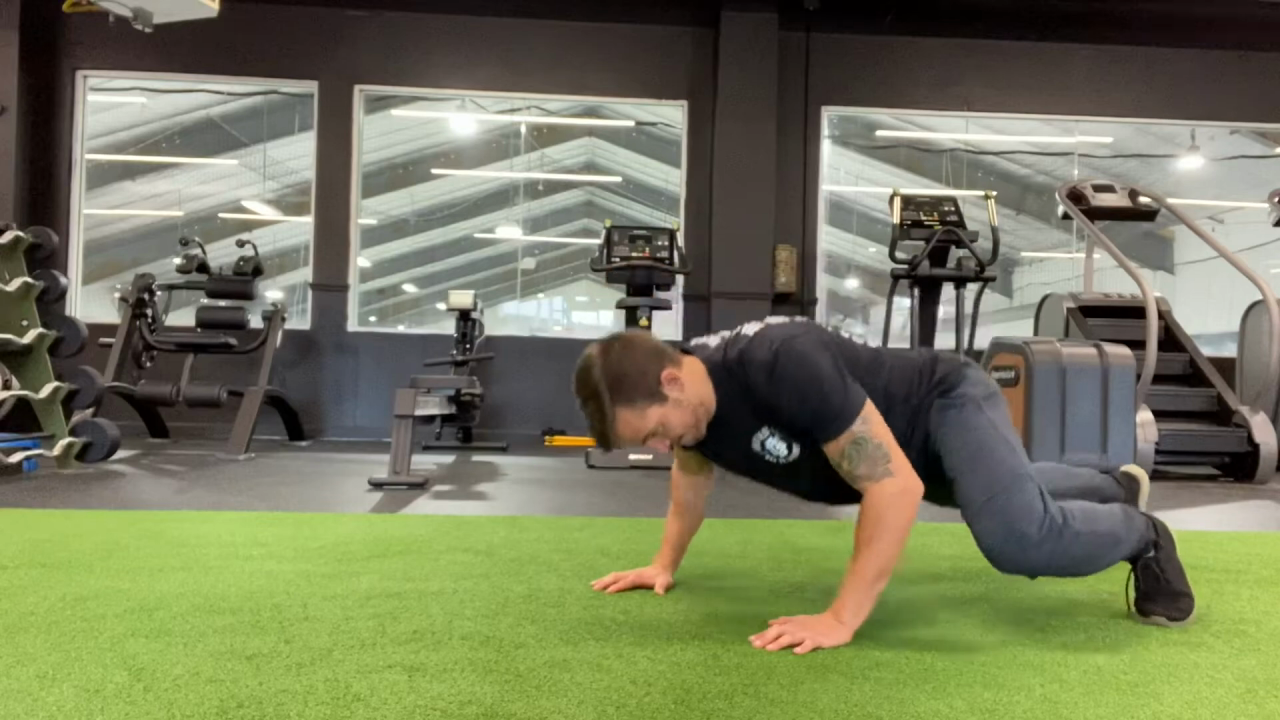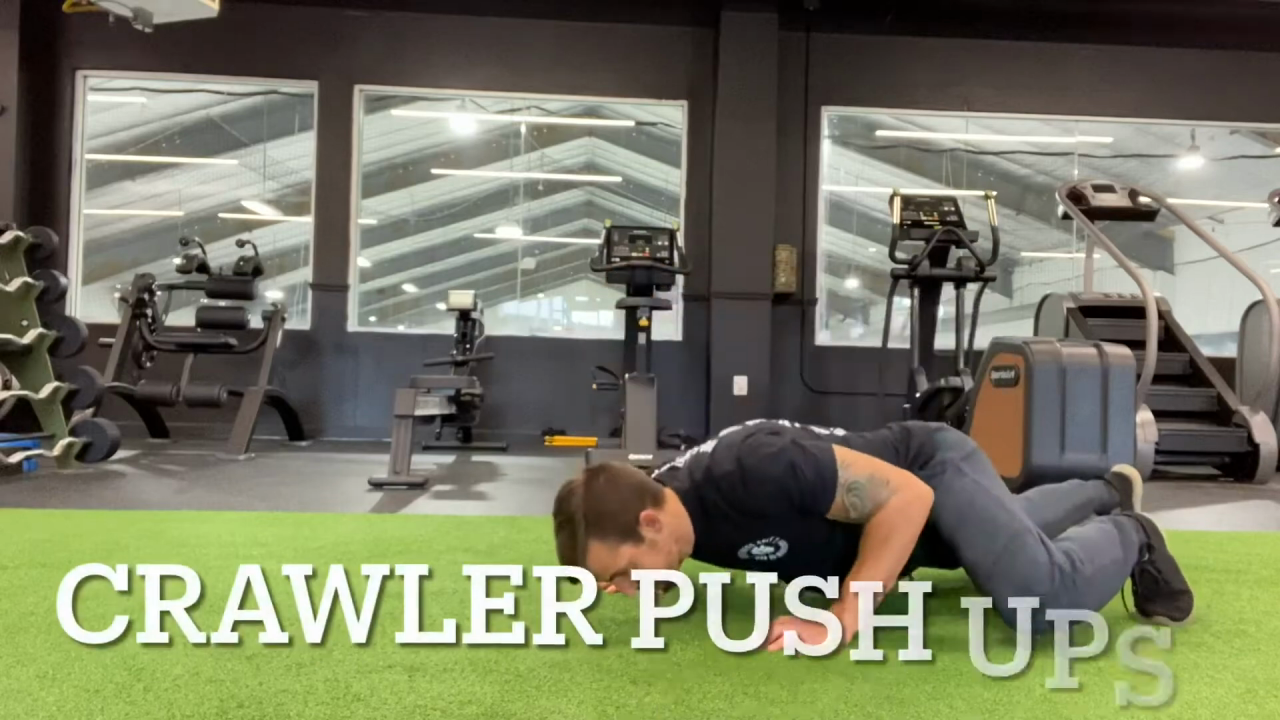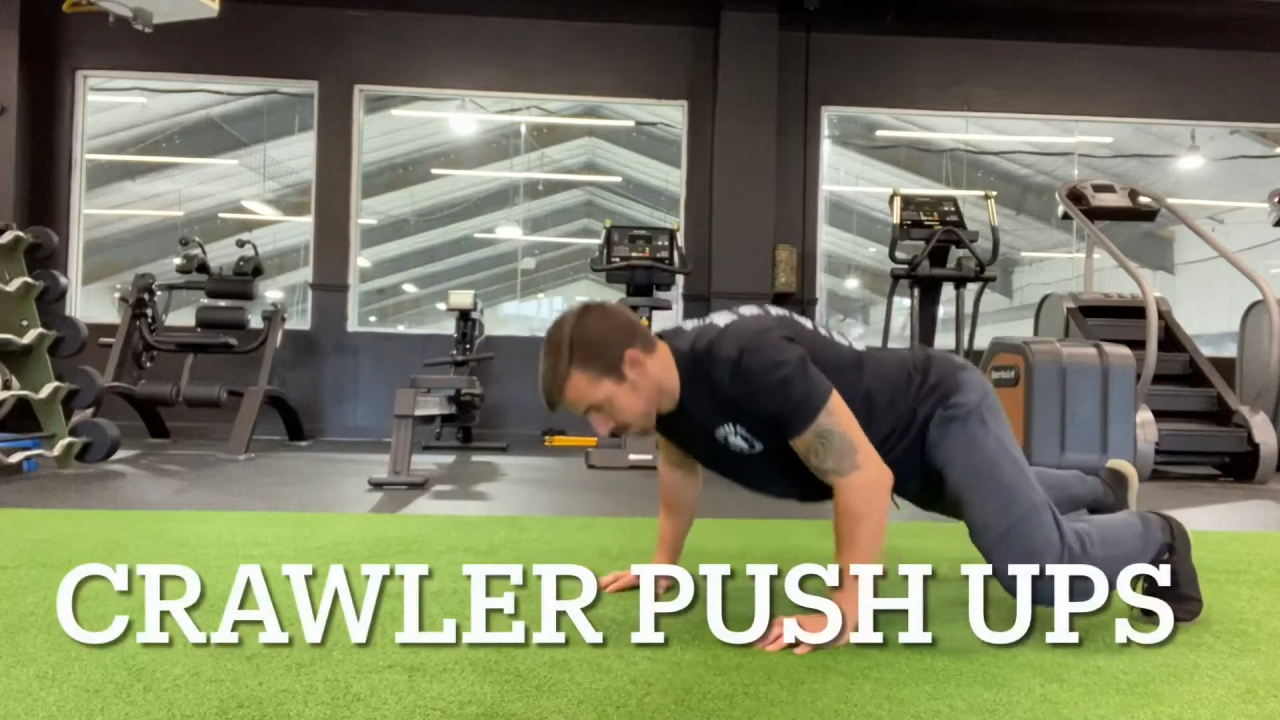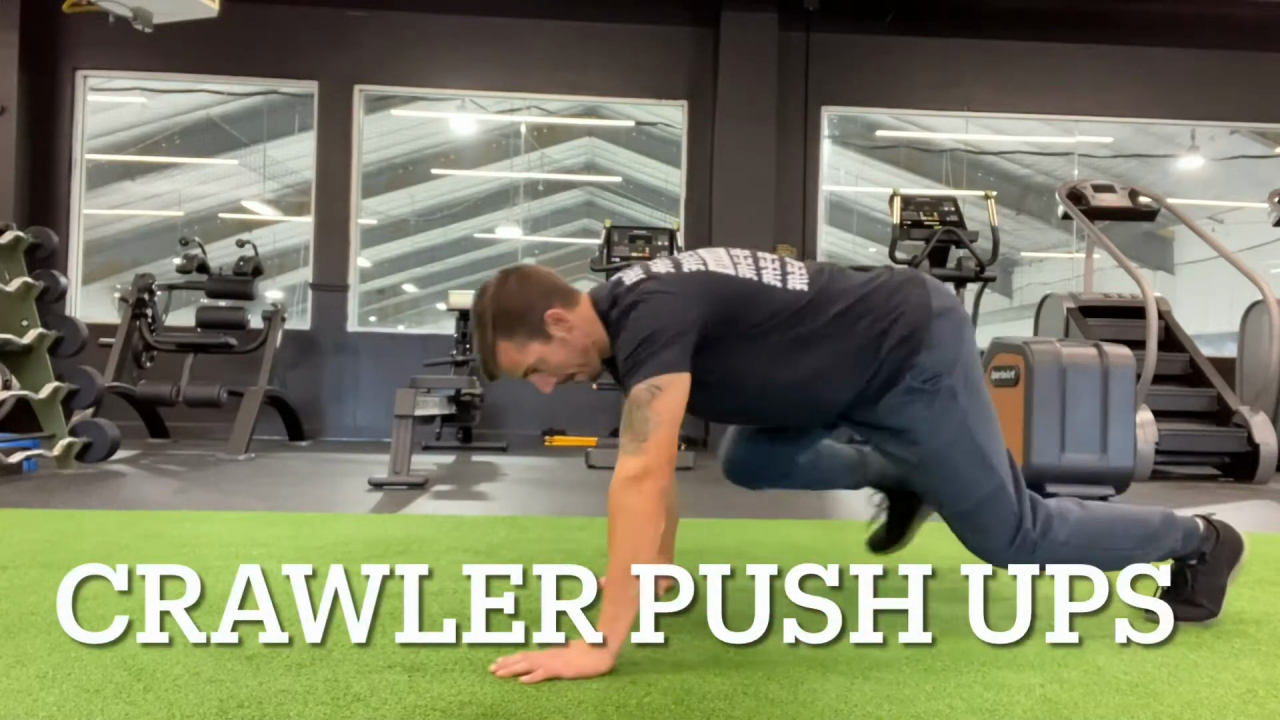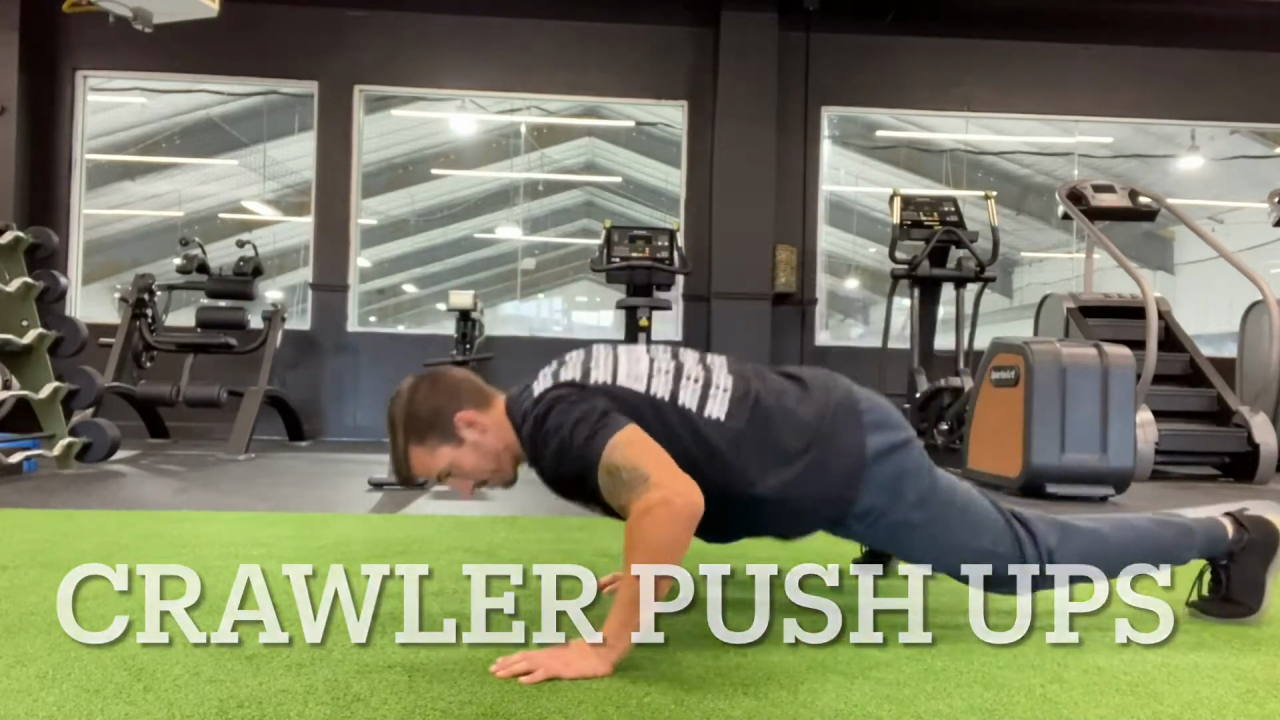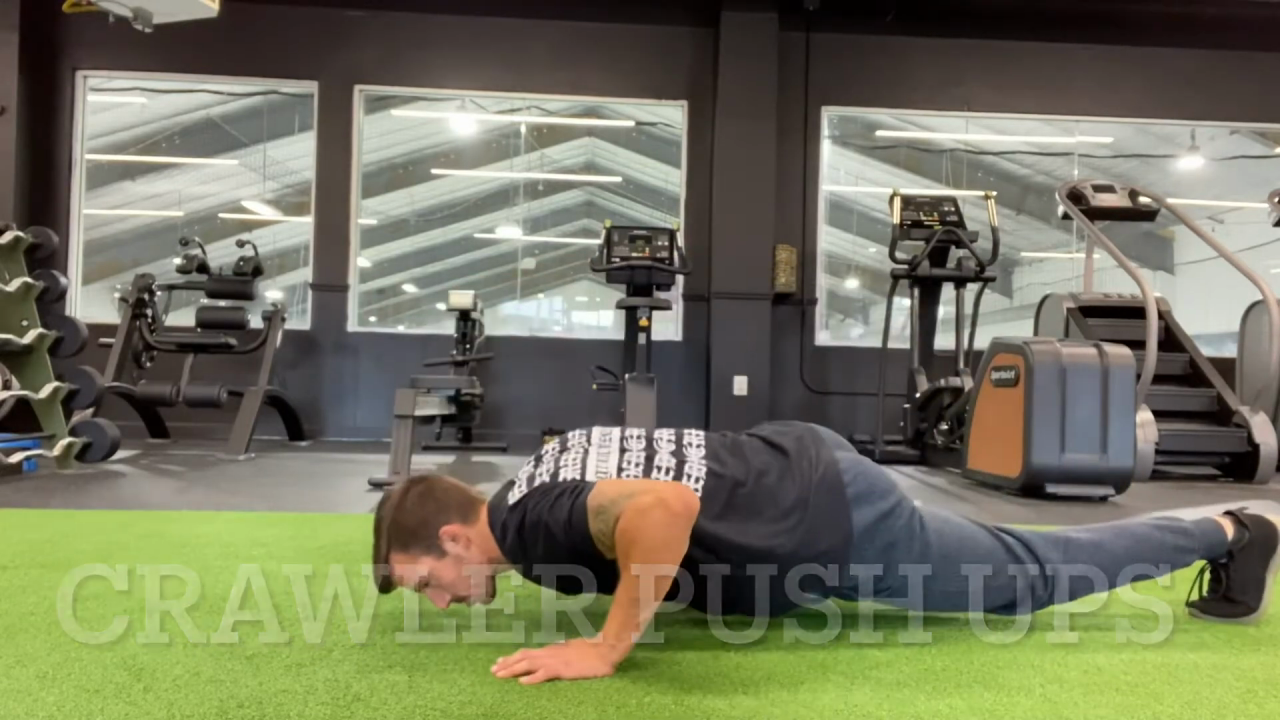
dt=0.5s
person 1, frame 1
left shoulder: (780, 366)
right shoulder: (679, 393)
left elbow: (895, 487)
right elbow: (695, 472)
left wrist: (842, 618)
right wrist: (665, 563)
left hip: (949, 402)
right hip: (906, 427)
left knee: (1017, 535)
right knee: (1001, 489)
left ankle: (1139, 536)
right ankle: (1115, 488)
person 1, frame 2
left shoulder: (749, 472)
right shoulder: (674, 495)
left elbow: (907, 495)
left wrist: (844, 618)
right wrist: (662, 572)
left hip: (930, 469)
right hip: (894, 500)
left knee: (1037, 593)
right knee: (1007, 529)
left ankle: (1127, 539)
right ankle: (1110, 490)
person 1, frame 3
left shoulder: (748, 361)
right shoulder: (664, 384)
left elbow: (864, 477)
right elbow: (681, 462)
left wrist: (843, 612)
right wrist: (665, 563)
left hip: (943, 407)
right hip: (895, 436)
left knee: (1036, 566)
right knee: (1002, 496)
left ankle: (1151, 537)
right ankle: (1104, 489)
person 1, frame 4
left shoulder: (648, 318)
right shoulder: (626, 327)
left elbow: (640, 477)
right elbow: (654, 463)
left wrist: (604, 643)
right wrist: (657, 569)
left hip: (914, 348)
right hip: (852, 361)
left knee: (1008, 532)
right knee: (749, 461)
left ankle: (1196, 540)
right ankle: (902, 482)
person 1, frame 5
left shoulder: (558, 422)
right shoulder: (557, 393)
left elbow: (673, 503)
left wrist: (605, 646)
right wrist: (643, 566)
left hip: (852, 463)
right hip: (817, 411)
left knee: (1020, 556)
right knee: (722, 520)
right ankle: (887, 534)
person 1, frame 6
left shoulder: (538, 526)
right shoulder: (539, 485)
left elbow: (667, 506)
left wrist: (607, 645)
right wrist: (642, 578)
left hip: (838, 525)
right hip: (802, 461)
left knee: (1029, 578)
